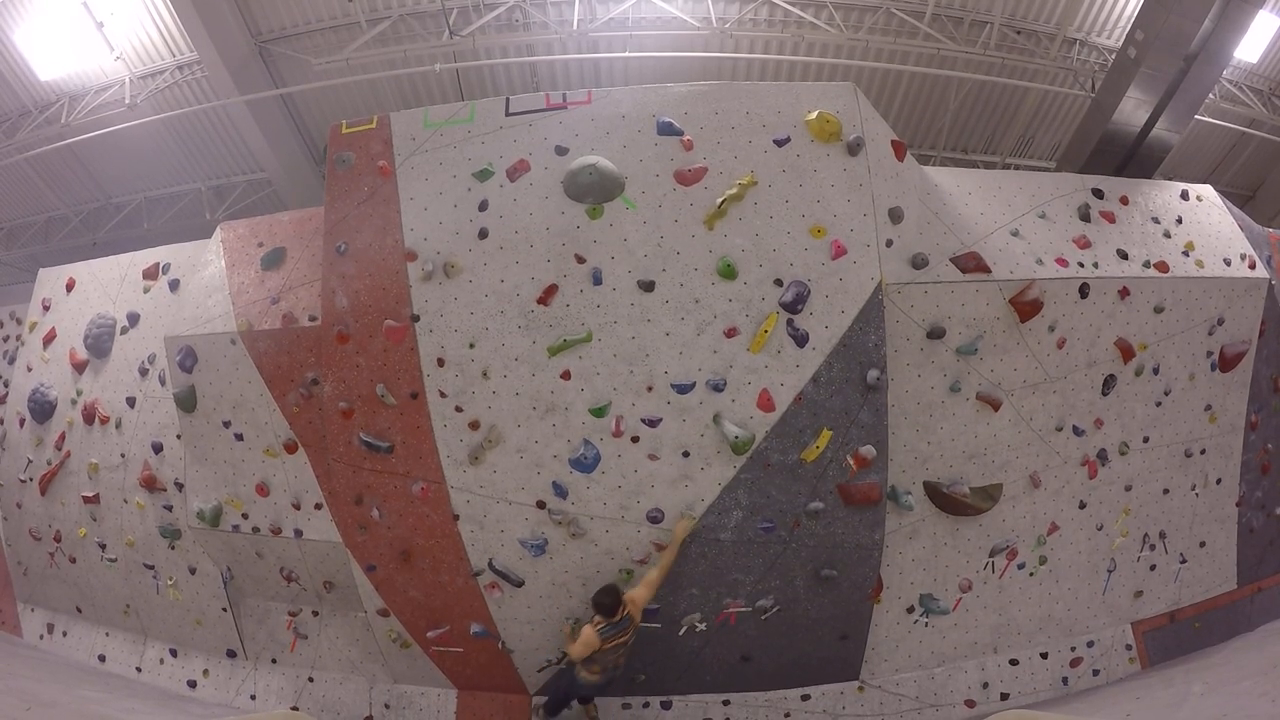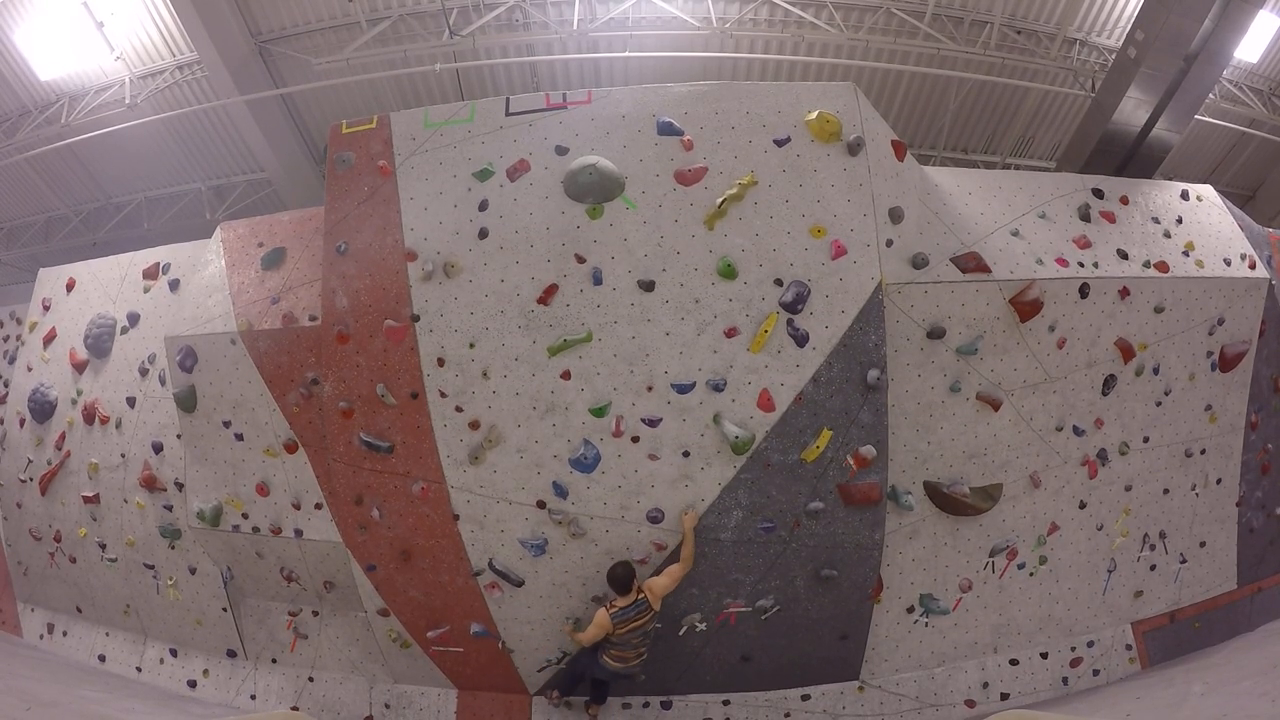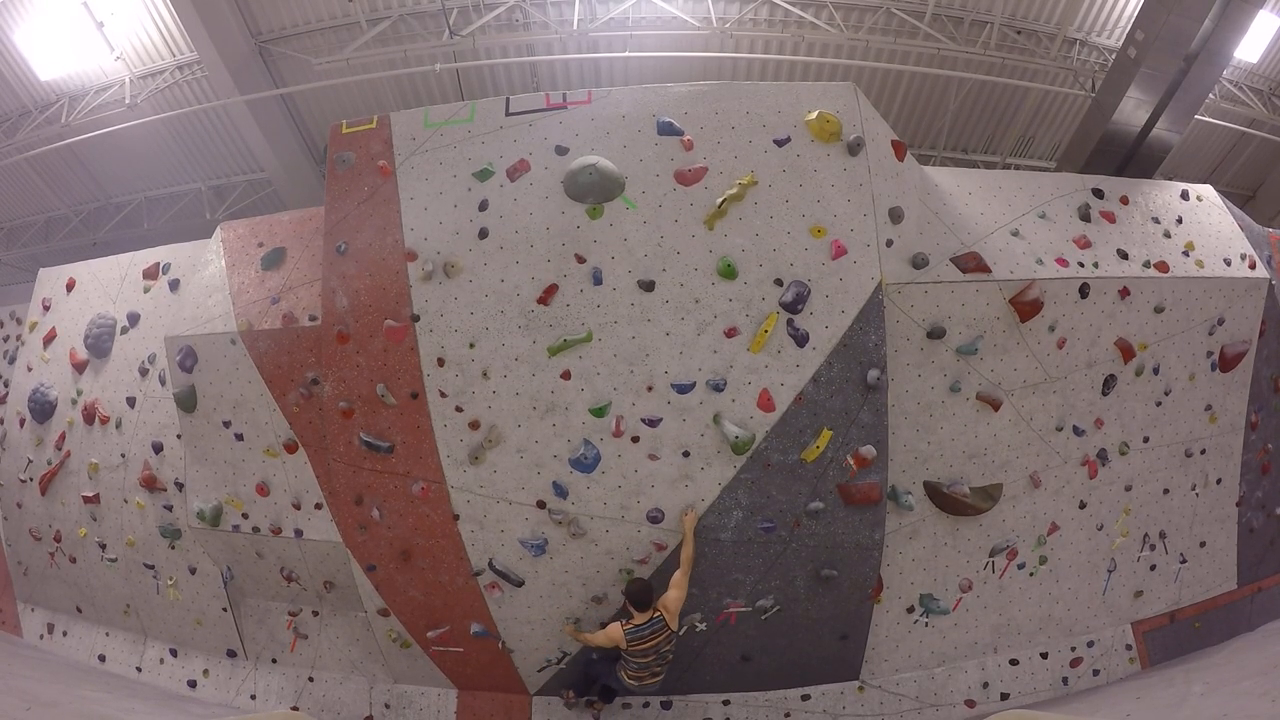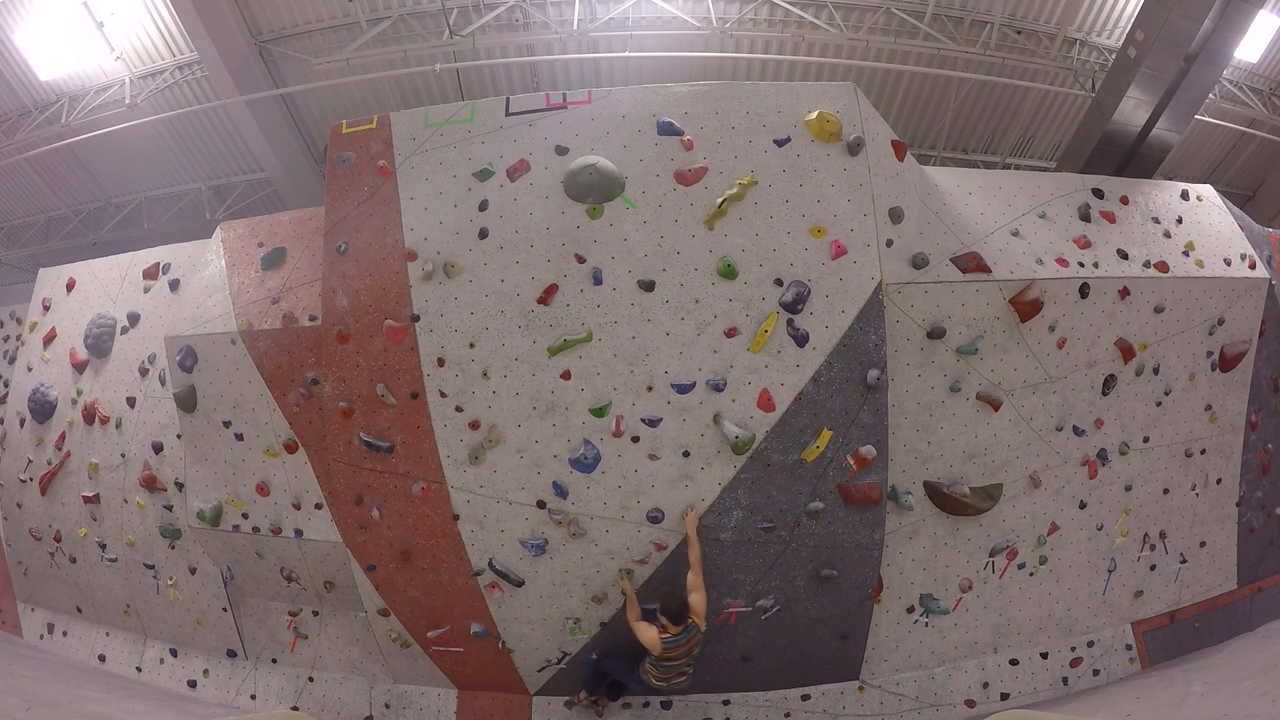
dt=0.5s
person 1, frame 1
left shoulder: (592, 633)
right shoulder: (633, 607)
left elbow: (574, 655)
right elbow: (660, 570)
left wrist: (569, 636)
right wrist: (677, 537)
left hip: (588, 680)
right hip: (612, 673)
left knee: (561, 686)
person 1, frame 2
left shoulder: (606, 615)
right shoulder: (651, 594)
left elbow: (585, 640)
right elbow: (685, 564)
left wrist: (571, 632)
right wrist: (688, 527)
left hip: (613, 666)
right hip: (636, 663)
left knee: (579, 662)
left ankle: (558, 694)
right ankle: (594, 706)
person 1, frame 3
left shoulder: (620, 632)
right shoulder: (668, 613)
left elbow: (591, 640)
right elbow: (685, 568)
left wrist: (573, 632)
right wrist: (688, 529)
left hip: (631, 684)
right hip: (657, 681)
left knee: (593, 665)
left ankle: (573, 695)
right ankle: (599, 704)
person 1, frame 4
left shoulder: (655, 638)
right shoulder: (697, 618)
left elbow: (635, 622)
right elbow: (696, 569)
left wrist: (629, 591)
right wrist: (691, 530)
left hip: (654, 682)
right hip: (682, 679)
left knee: (605, 661)
right knee: (629, 658)
left ankle: (585, 696)
right ankle: (604, 700)
